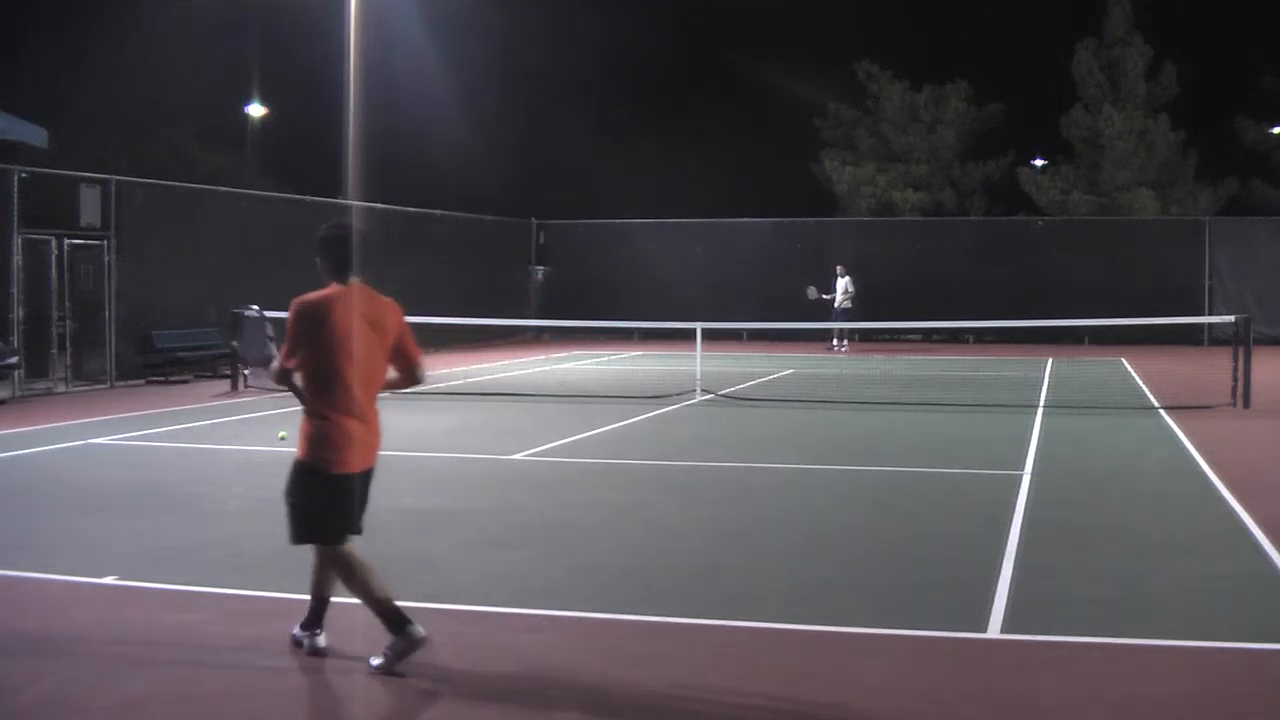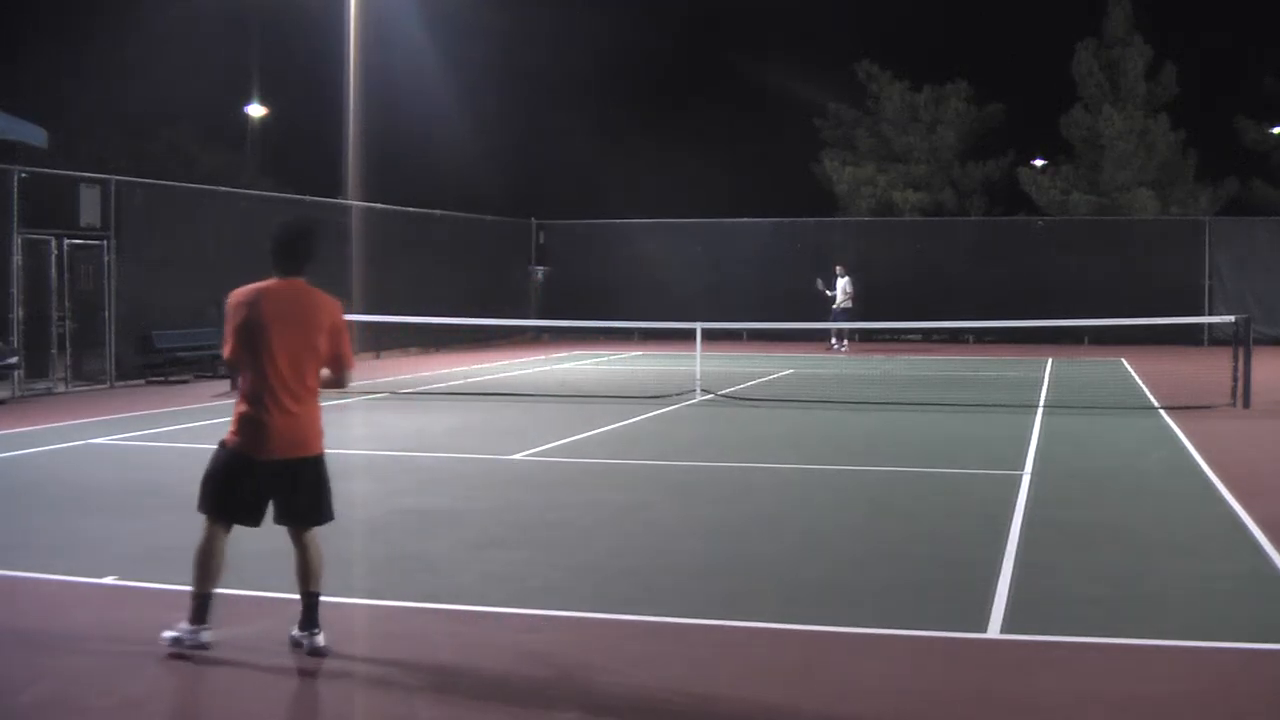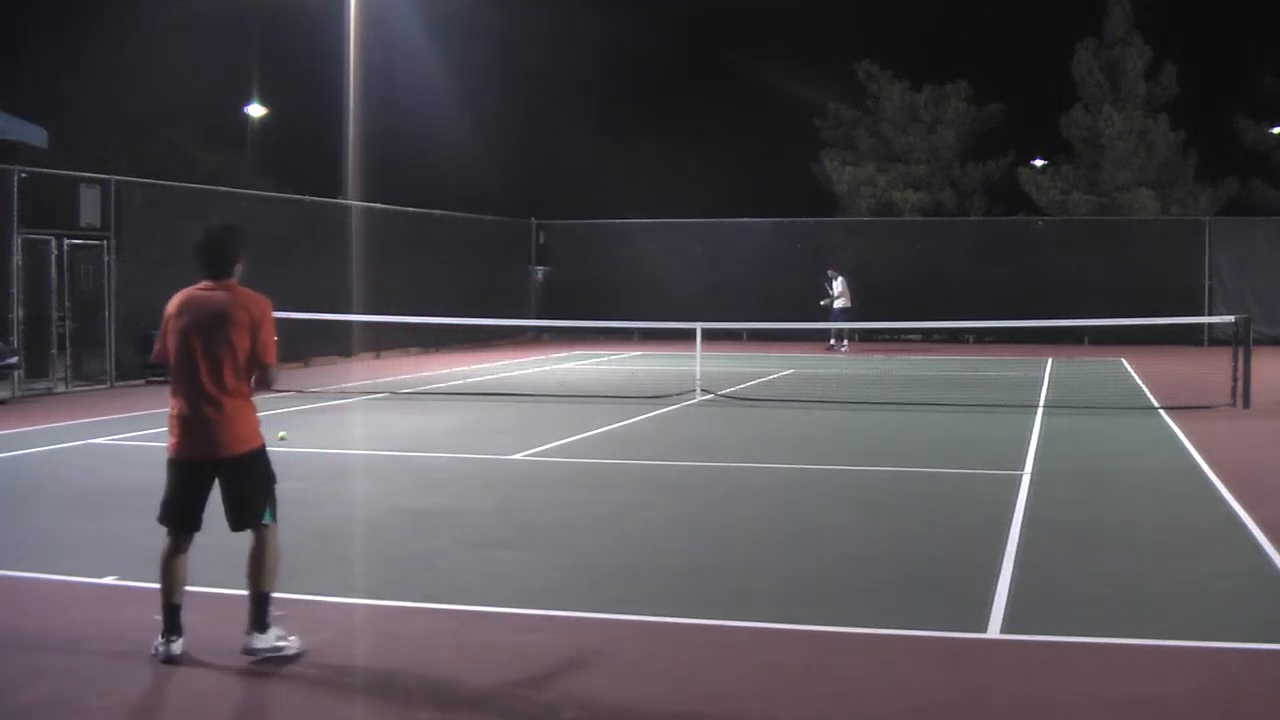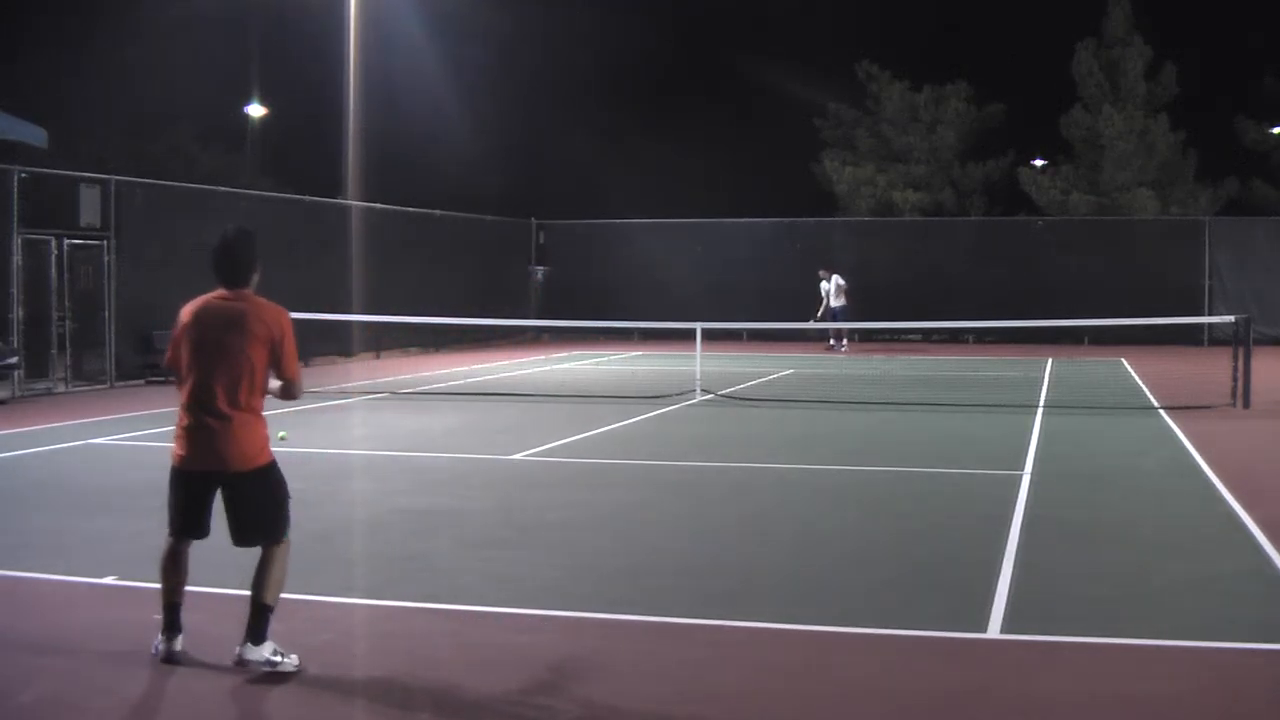
dt=0.4s
person 1, frame 1
left shoulder: (308, 308)
right shoulder: (388, 309)
left elbow: (283, 376)
right elbow: (415, 376)
left wrist: (278, 367)
left hip: (323, 448)
right hip: (364, 446)
left knee: (331, 549)
right knee: (332, 542)
left ankle: (402, 627)
right ankle: (312, 628)
person 1, frame 2
left shoulder: (243, 299)
right shoulder: (327, 308)
left elbow: (233, 361)
right elbow: (340, 378)
left hip: (252, 435)
right hip: (304, 439)
left knee: (216, 526)
right knee: (304, 532)
left ankle: (197, 624)
right ankle: (310, 629)
person 1, frame 3
left shoulder: (177, 304)
right shoulder: (254, 305)
left elbow: (165, 364)
right elbow: (267, 379)
left hip: (186, 439)
right hip: (238, 438)
left knee: (179, 537)
right knee: (264, 529)
left ankle: (170, 636)
right ankle: (260, 630)
person 1, frame 4
left shoulder: (190, 313)
right shoulder: (272, 318)
left elbow: (177, 375)
right elbow: (292, 390)
left hip: (191, 448)
right hip: (245, 450)
left knee: (179, 539)
right knee: (276, 544)
left ankle: (170, 636)
right ankle: (255, 644)
